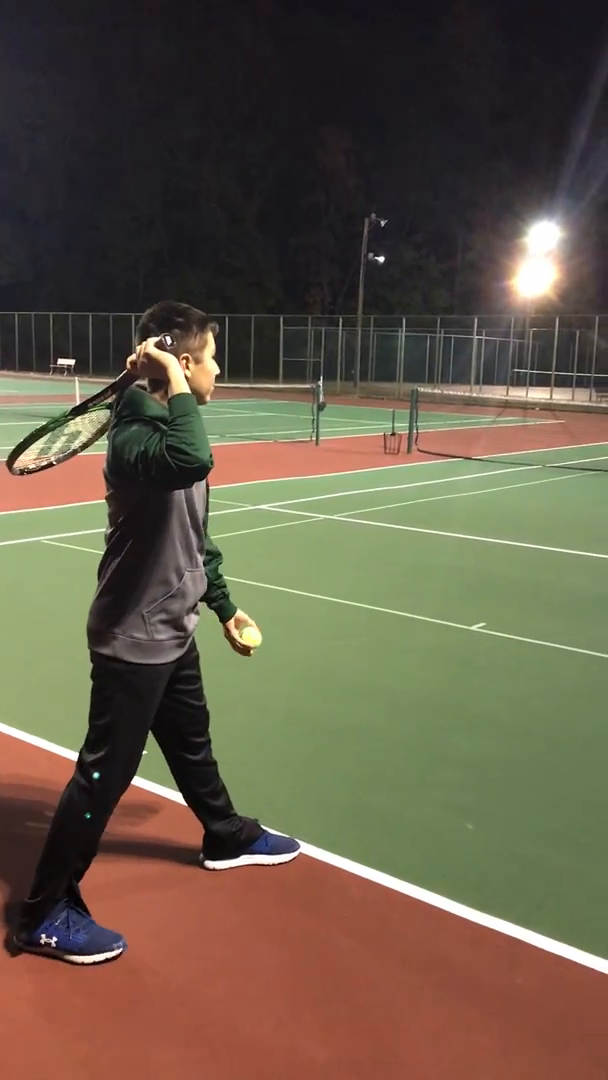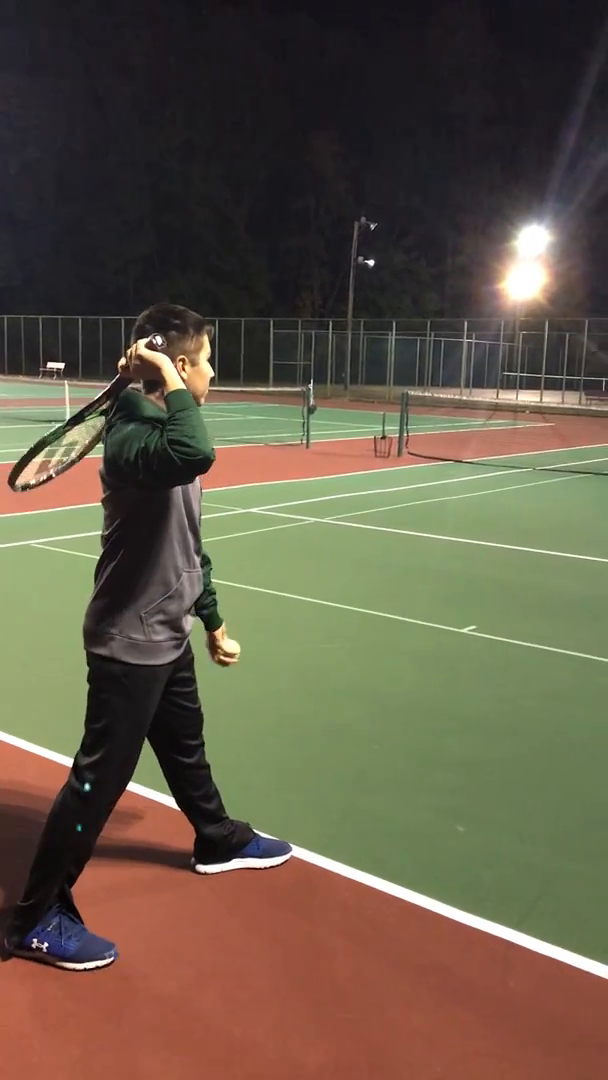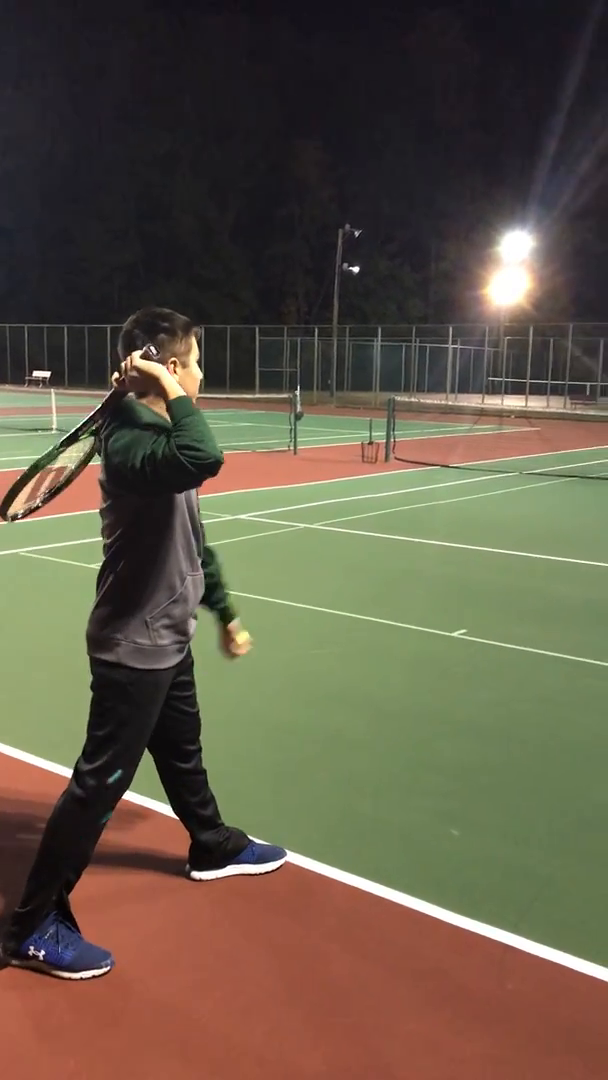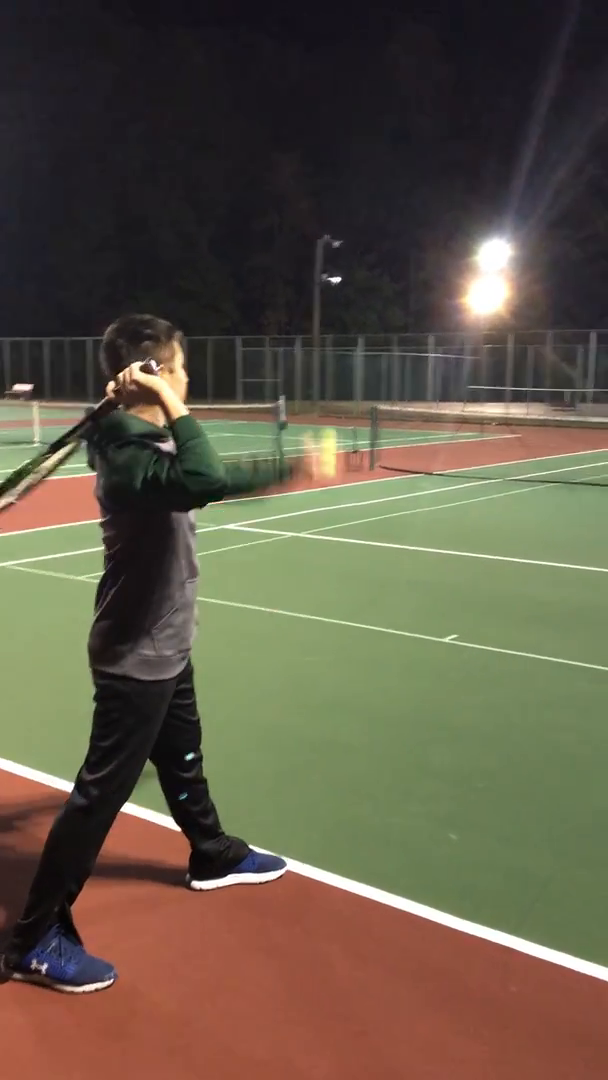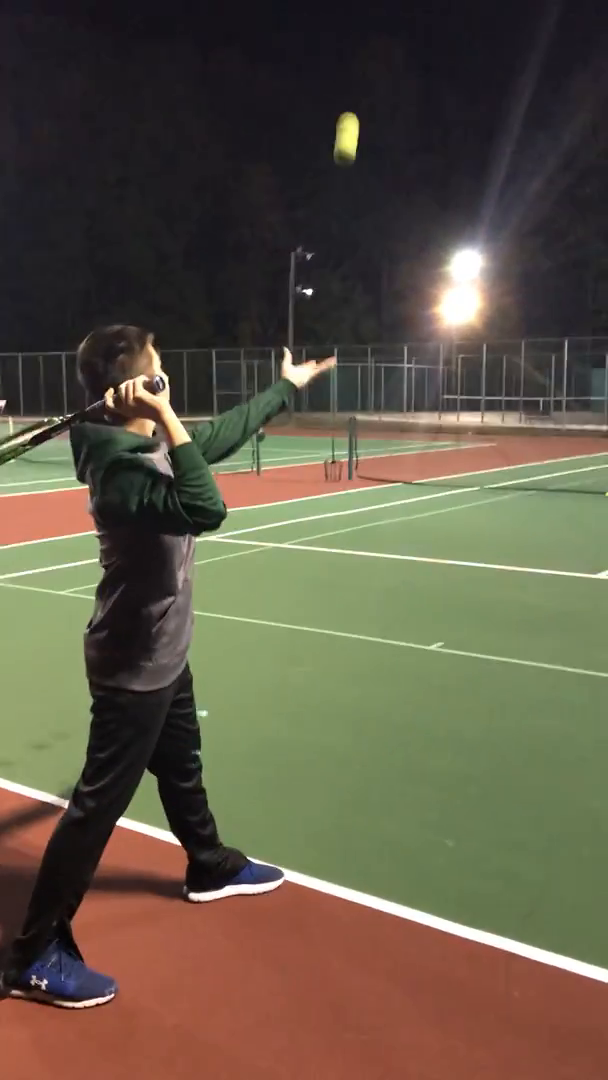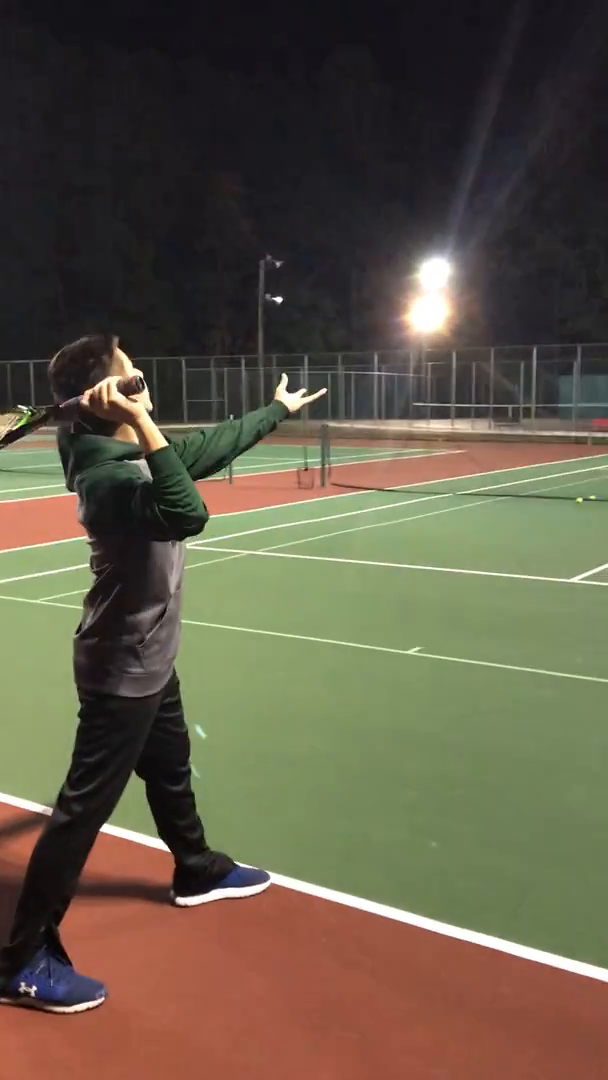
dt=0.2s
person 1, frame 1
left shoulder: (172, 430)
right shoulder: (134, 435)
right elbow: (193, 461)
left wrist: (224, 607)
right wrist: (173, 385)
left hip: (173, 631)
right hip: (132, 639)
left knee: (192, 741)
right knee: (104, 773)
left ankle: (228, 837)
right ankle: (46, 913)
person 1, frame 2
left shoulder: (165, 430)
right shoulder: (131, 436)
right elbow: (197, 453)
left wrist: (212, 620)
right wrist: (170, 384)
left hip: (168, 633)
right hip: (129, 641)
left knee: (186, 744)
right knee: (100, 775)
left ankle: (219, 841)
person 1, frame 3
left shoulder: (158, 435)
right shoulder: (131, 443)
left elbow: (191, 538)
right elbow: (204, 459)
left wrist: (225, 612)
right wrist: (170, 391)
left hip: (166, 636)
right hip: (132, 644)
left knee: (182, 748)
right knee: (101, 781)
left ankle: (214, 847)
person 1, frame 4
left shoulder: (157, 441)
right shoulder: (127, 455)
left elbow: (219, 476)
right elbow: (202, 481)
left wrist: (289, 469)
right wrist: (168, 403)
left hip: (165, 645)
right hip: (133, 655)
left knee: (182, 755)
right knee: (104, 790)
left ankle: (213, 855)
person 1, frame 5
left shoulder: (150, 445)
right shoulder: (120, 471)
left elbow: (222, 433)
right elbow: (205, 510)
left wrist: (285, 387)
right wrist: (165, 417)
left hip: (161, 653)
right hip: (131, 665)
left knee: (181, 762)
right knee: (101, 801)
left ankle: (212, 866)
person 1, frame 6
left shoulder: (131, 454)
right shoulder: (108, 480)
left elbow: (210, 448)
right elbow: (187, 516)
left wrist: (275, 411)
right wrist: (143, 423)
left hip: (148, 657)
right hip: (120, 669)
left knee: (170, 762)
right knee: (86, 805)
left ankle: (197, 870)
